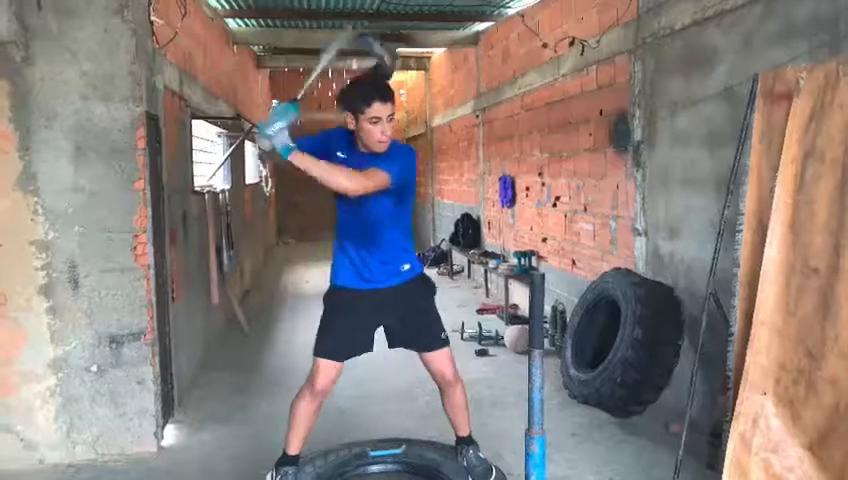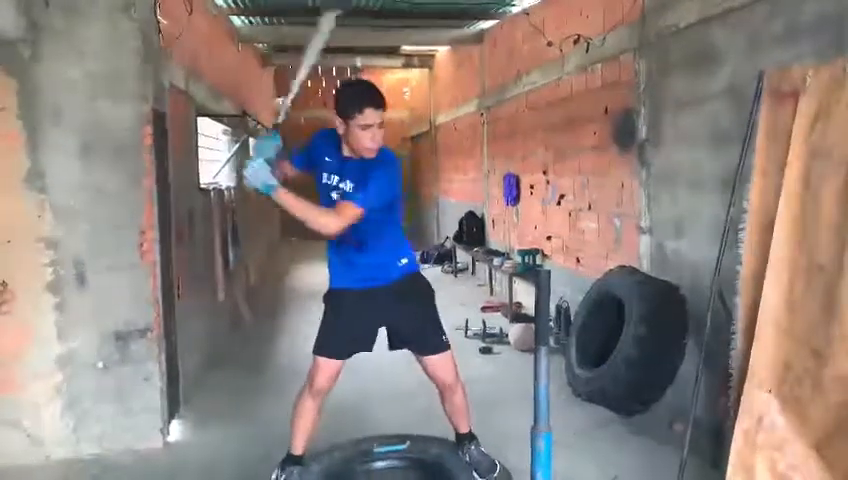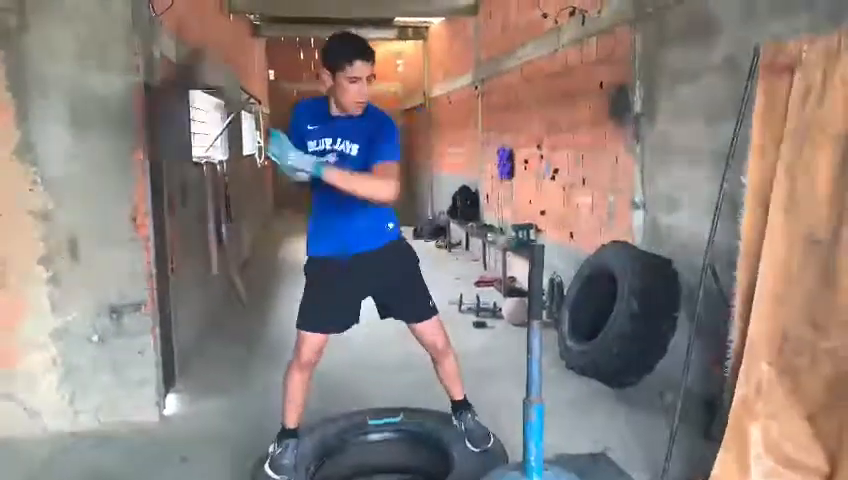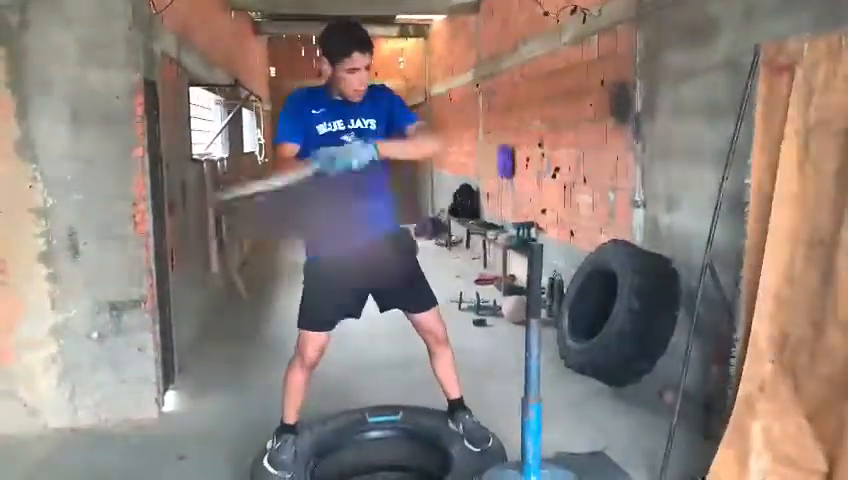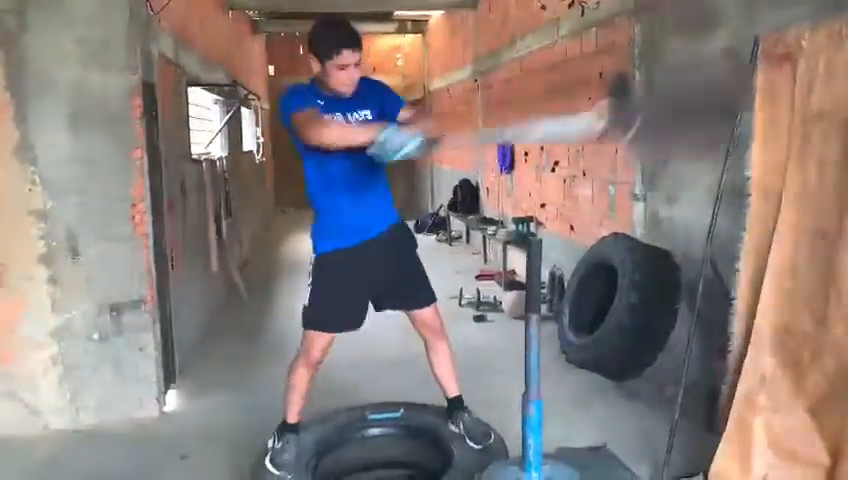
dt=1s
person 1, frame 1
left shoulder: (401, 154)
right shoulder: (334, 143)
left elbow: (357, 185)
right elbow: (282, 149)
left wrist: (292, 153)
right wrist: (281, 134)
left hip: (406, 282)
right hip: (353, 288)
left knee: (447, 372)
right knee: (320, 382)
left ankle: (466, 446)
person 1, frame 2
left shoulder: (385, 169)
right shoulder: (323, 144)
left elbow: (332, 223)
right elbow: (290, 171)
left wrist: (272, 186)
right wrist: (270, 159)
left hip: (401, 282)
right hip: (348, 288)
left knee: (446, 377)
right knee: (319, 382)
left ankle: (467, 443)
person 1, frame 3
left shoulder: (380, 125)
right shoulder: (307, 114)
left elbow: (387, 191)
right elbow: (294, 165)
left wrist: (324, 168)
right wrist: (290, 162)
left hip: (384, 249)
right hip: (330, 256)
left knee: (437, 342)
right knee: (306, 354)
left ankle: (463, 411)
right ankle: (287, 437)
person 1, frame 4
left shoulder: (384, 100)
right shoulder: (300, 106)
left elbow: (429, 144)
right elbow: (285, 170)
left wrist: (375, 148)
right wrist: (321, 163)
left hip: (386, 241)
right hip: (330, 250)
left knee: (435, 332)
right knee: (308, 352)
left ankle: (459, 412)
right ankle: (286, 434)
person 1, frame 5
left shoulder: (371, 92)
right shoulder: (297, 99)
left elbow: (413, 123)
right elbow: (318, 133)
left wrist: (403, 132)
right wrist: (379, 133)
left hip: (387, 235)
right hip: (337, 247)
left knee: (432, 325)
right knee: (313, 350)
left ankle: (458, 410)
right ankle: (287, 433)
